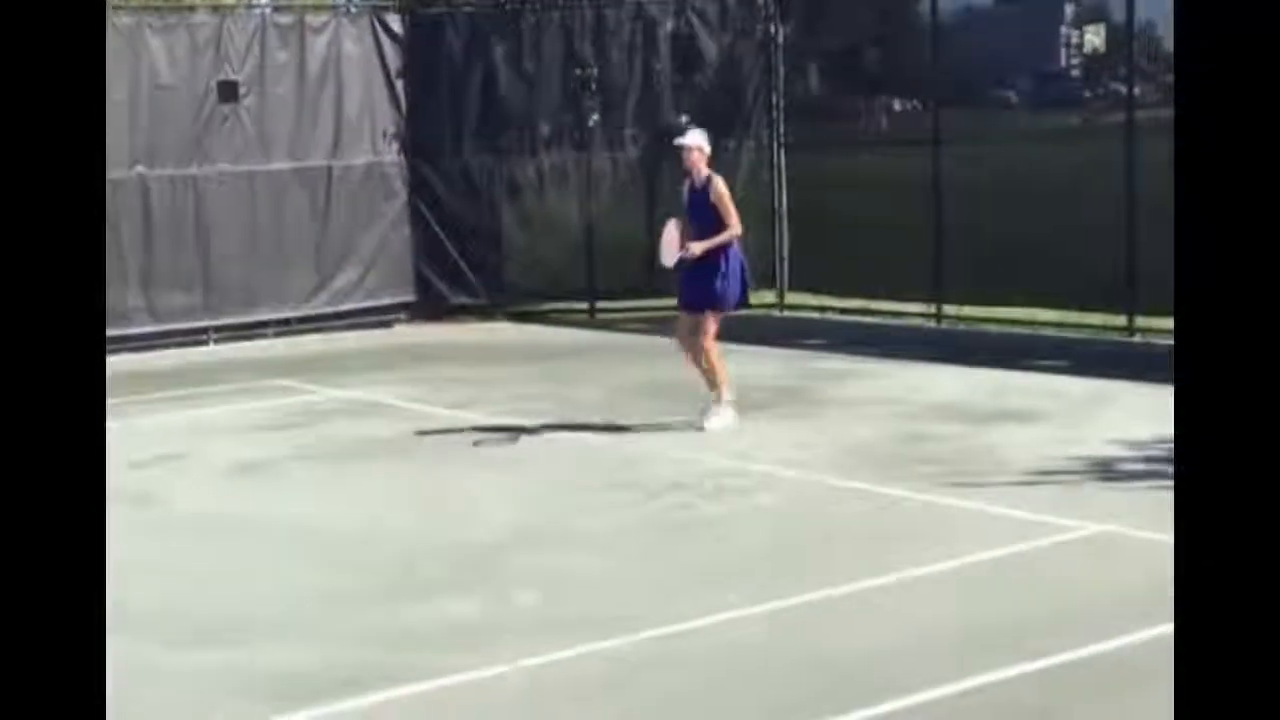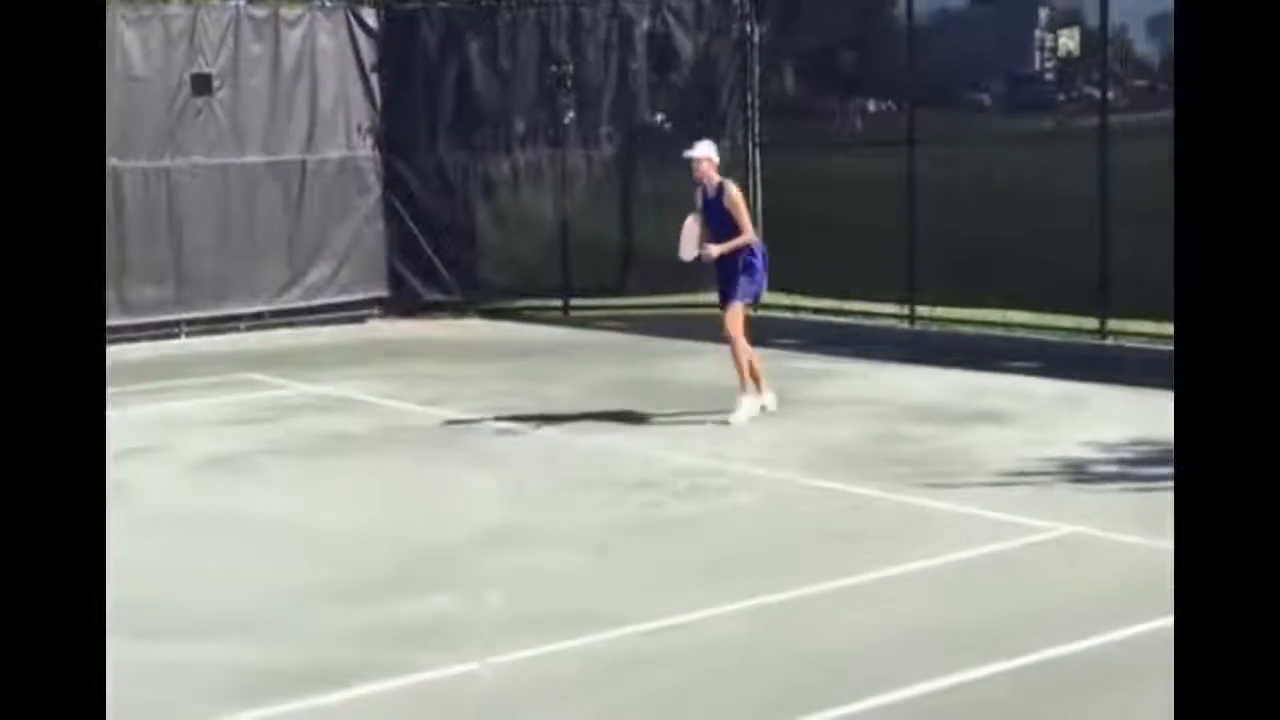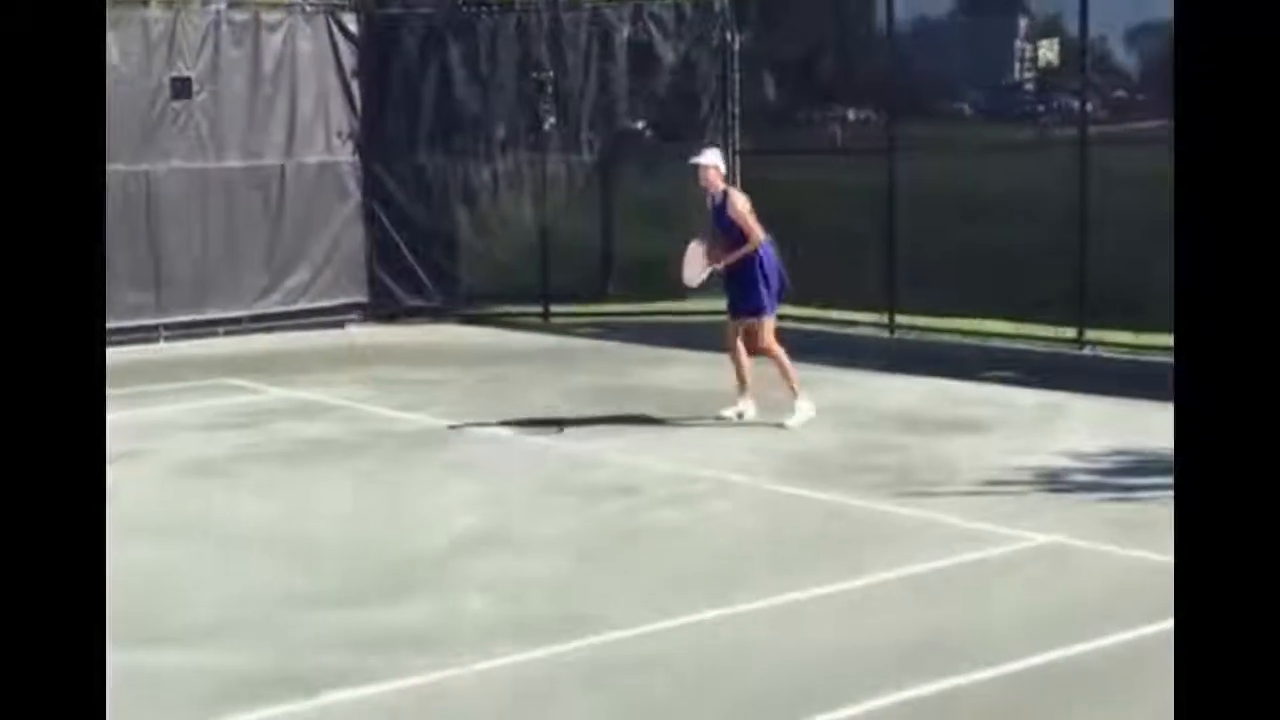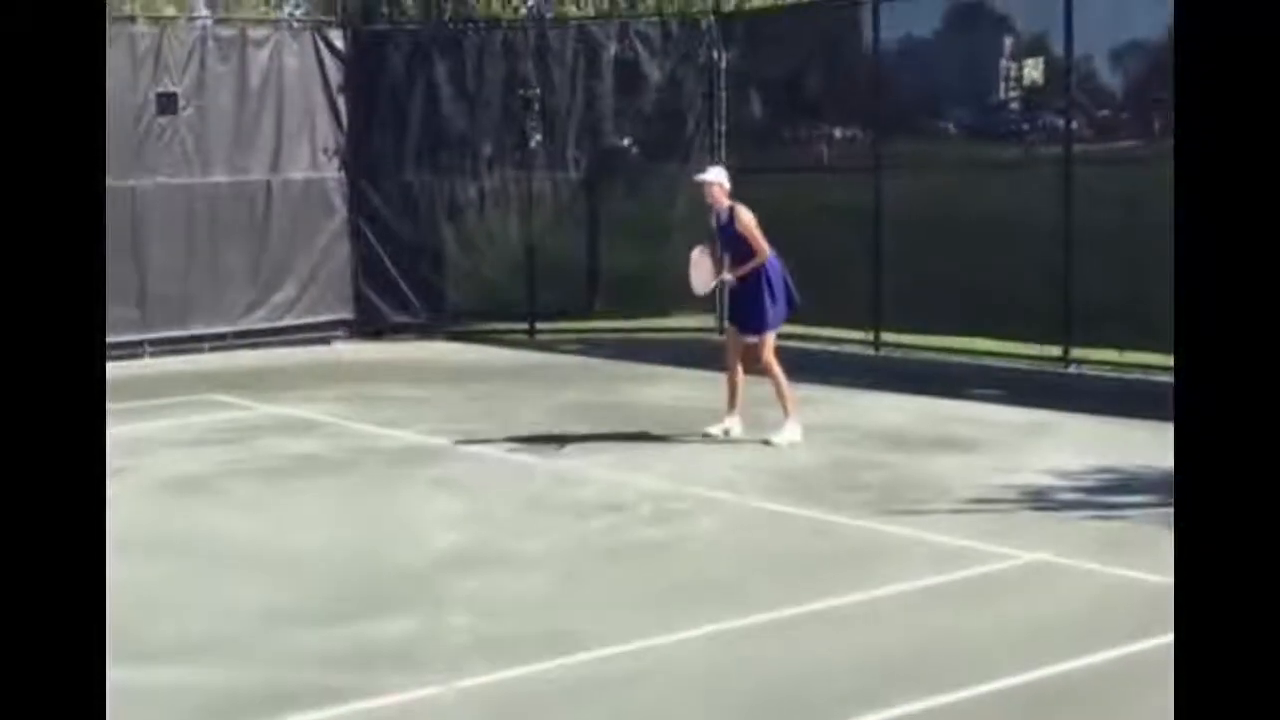
dt=0.3s
person 1, frame 1
left shoulder: (716, 185)
right shoulder: (687, 186)
left elbow: (736, 229)
left wrist: (703, 245)
right wrist: (686, 245)
left hip: (722, 263)
right hip: (699, 264)
left knee: (706, 340)
right knee: (684, 337)
left ankle: (724, 406)
right ankle: (717, 392)
person 1, frame 2
left shoulder: (729, 192)
right shoulder: (700, 193)
left elbow: (750, 234)
left wrist: (720, 249)
right wrist: (704, 247)
left hip: (746, 263)
right hip: (727, 265)
left knee: (730, 324)
right knee: (735, 332)
left ankle: (748, 393)
right ankle: (761, 394)
person 1, frame 3
left shoulder: (733, 200)
right shoulder: (712, 200)
left elbow: (757, 239)
left wrist: (727, 259)
right wrist: (719, 258)
left hip: (759, 267)
right hip: (740, 270)
left knee: (764, 342)
right knee: (733, 338)
left ankle: (801, 401)
right ankle: (745, 401)
person 1, frame 4
left shoulder: (740, 215)
right shoulder: (715, 217)
left elbow: (765, 253)
left wrist: (736, 274)
right wrist: (726, 273)
left hip: (765, 284)
right hip: (743, 286)
left knee: (765, 358)
right knee: (732, 353)
left ankle: (792, 423)
right ankle: (732, 419)
